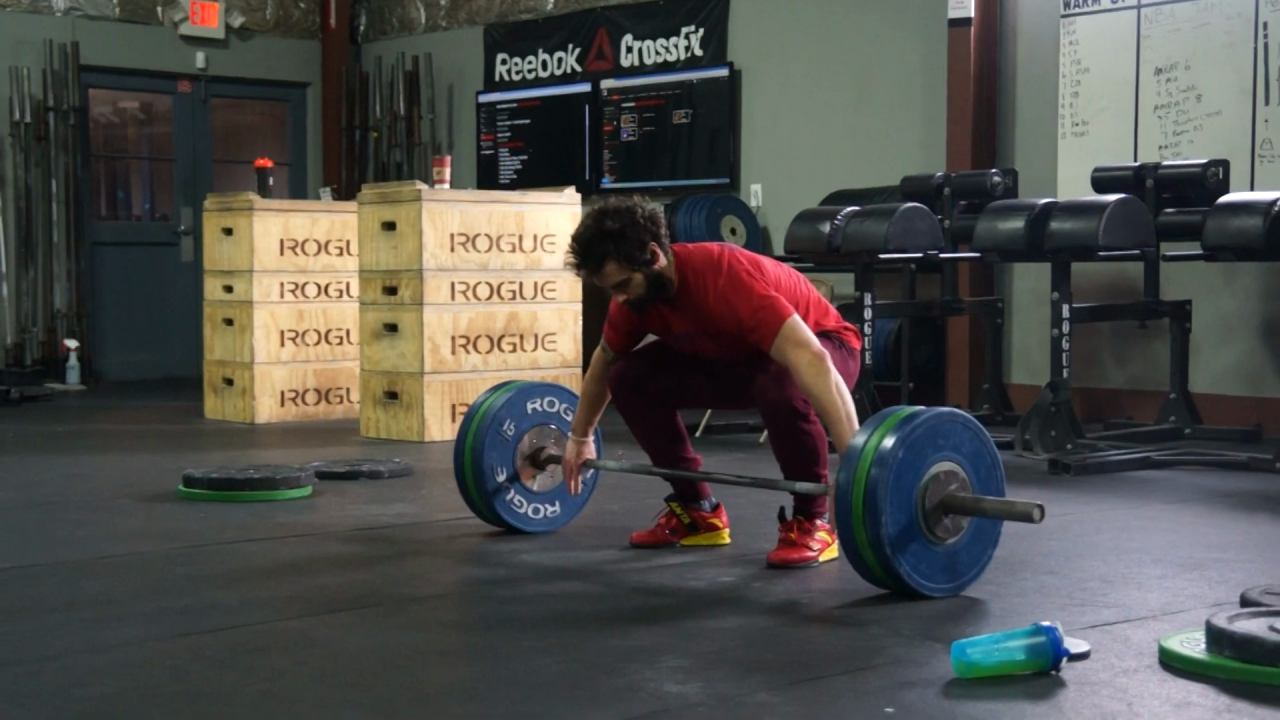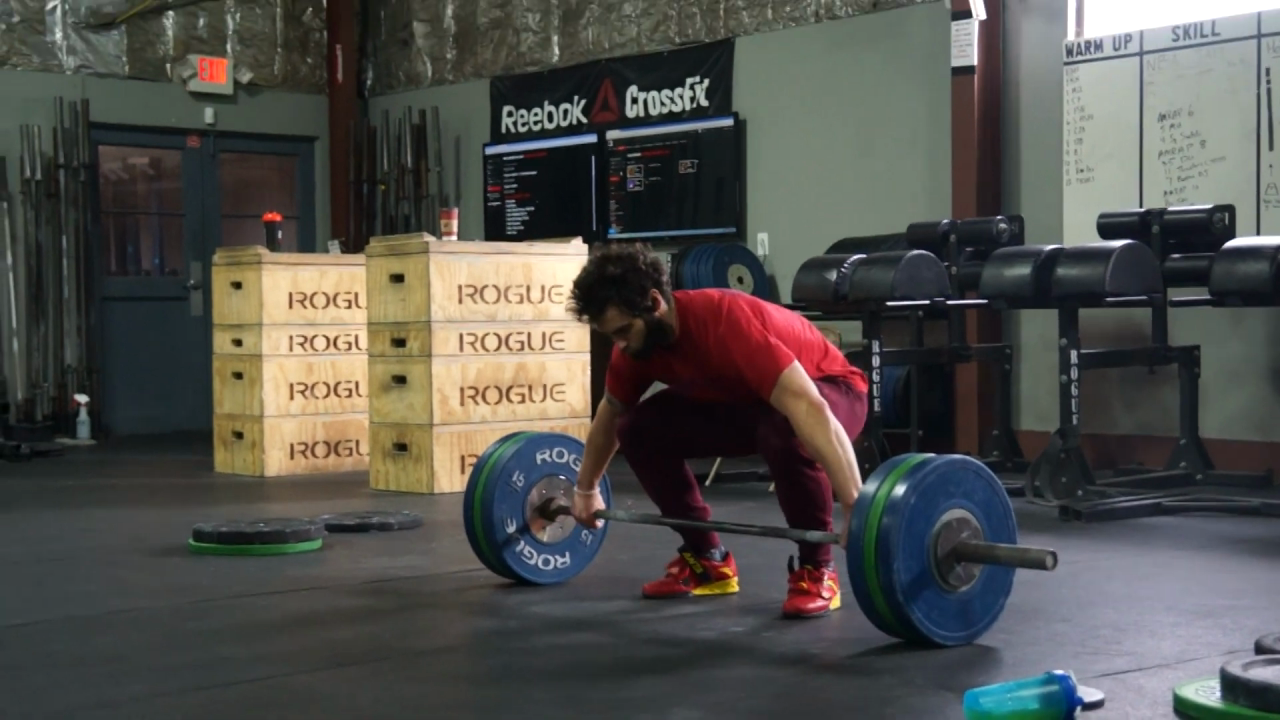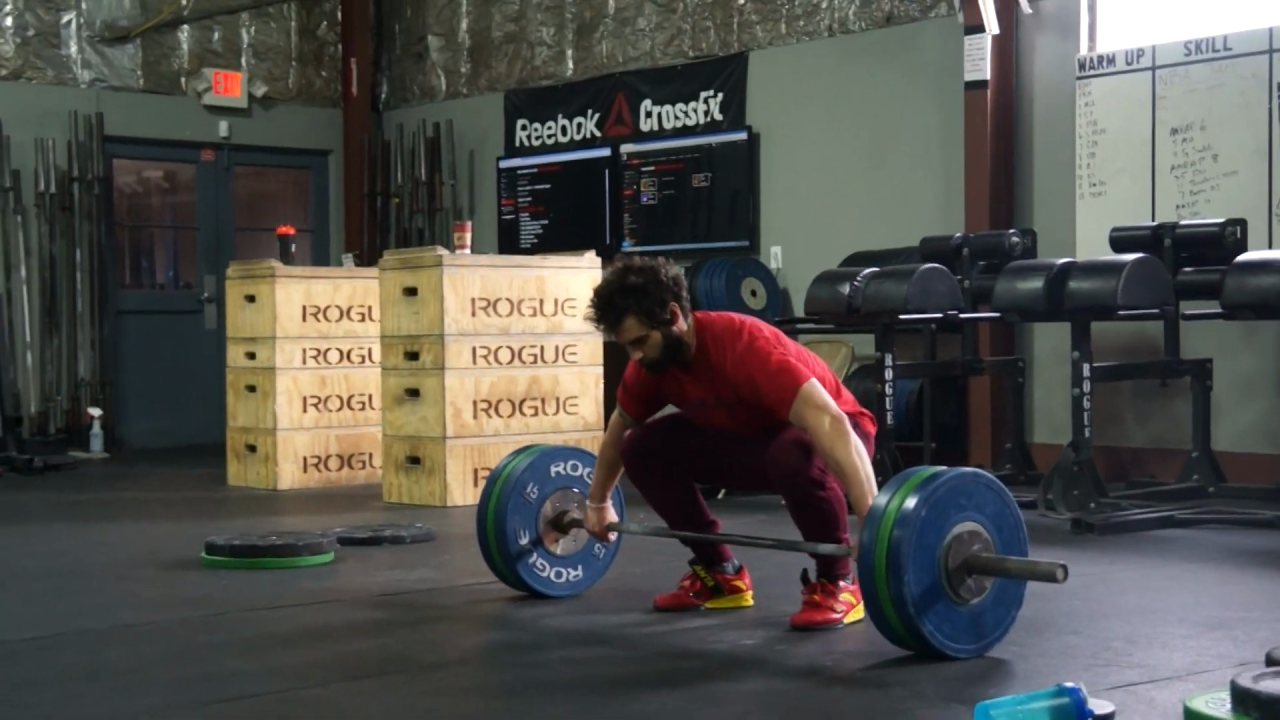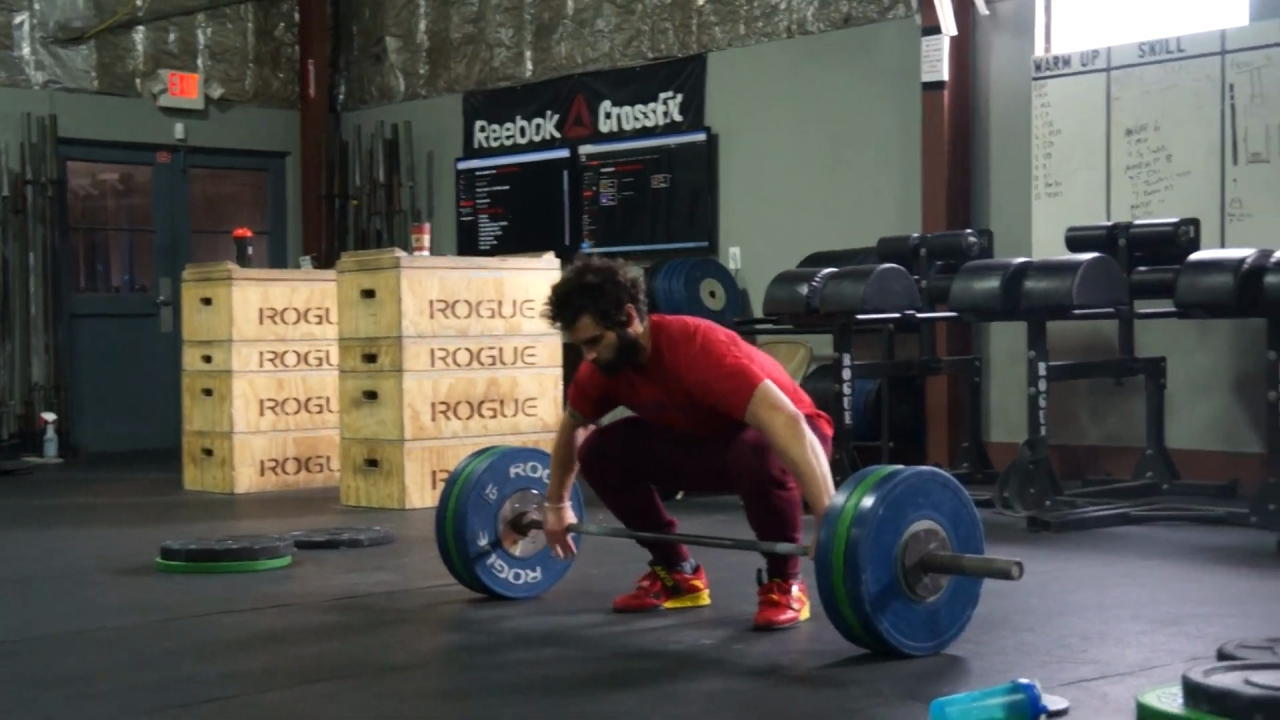
dt=0.4s
person 1, frame 1
left shoulder: (723, 278)
right shoulder: (634, 292)
left elbow: (811, 362)
right elbow: (604, 362)
right wrist: (580, 438)
left hip: (822, 344)
left knee: (781, 392)
right knee: (629, 377)
left ankle: (812, 522)
right ankle: (697, 509)
person 1, frame 2
left shoulder: (725, 323)
right shoulder: (635, 342)
left elbow: (810, 410)
right elbow: (610, 415)
left wrist: (856, 511)
right wrist: (586, 490)
left hip: (827, 388)
left knee: (786, 435)
right knee: (638, 429)
left ankle: (816, 570)
right ankle: (706, 558)
person 1, frame 3
left shoulder: (743, 346)
right shoulder: (651, 362)
left elbow: (828, 424)
right elbow: (620, 428)
right wrist: (598, 503)
left hip: (837, 428)
left knee: (795, 457)
right knee: (641, 448)
left ankle: (837, 584)
right ankle: (719, 572)
person 1, frame 4
left shoulder: (697, 349)
right shoulder: (604, 365)
left elbow: (785, 424)
right elbow: (570, 426)
right wrist: (556, 505)
left hip: (790, 429)
left knee: (759, 458)
right knee: (598, 453)
left ankle: (785, 583)
right ankle: (676, 572)
